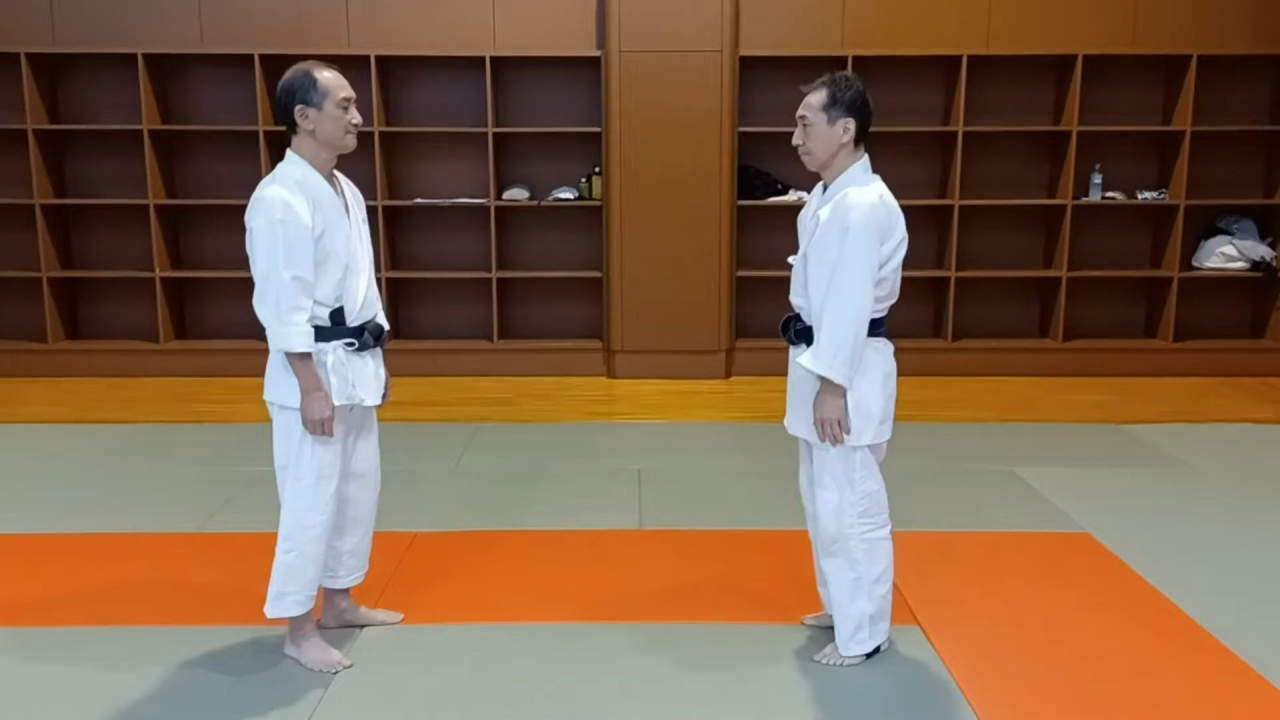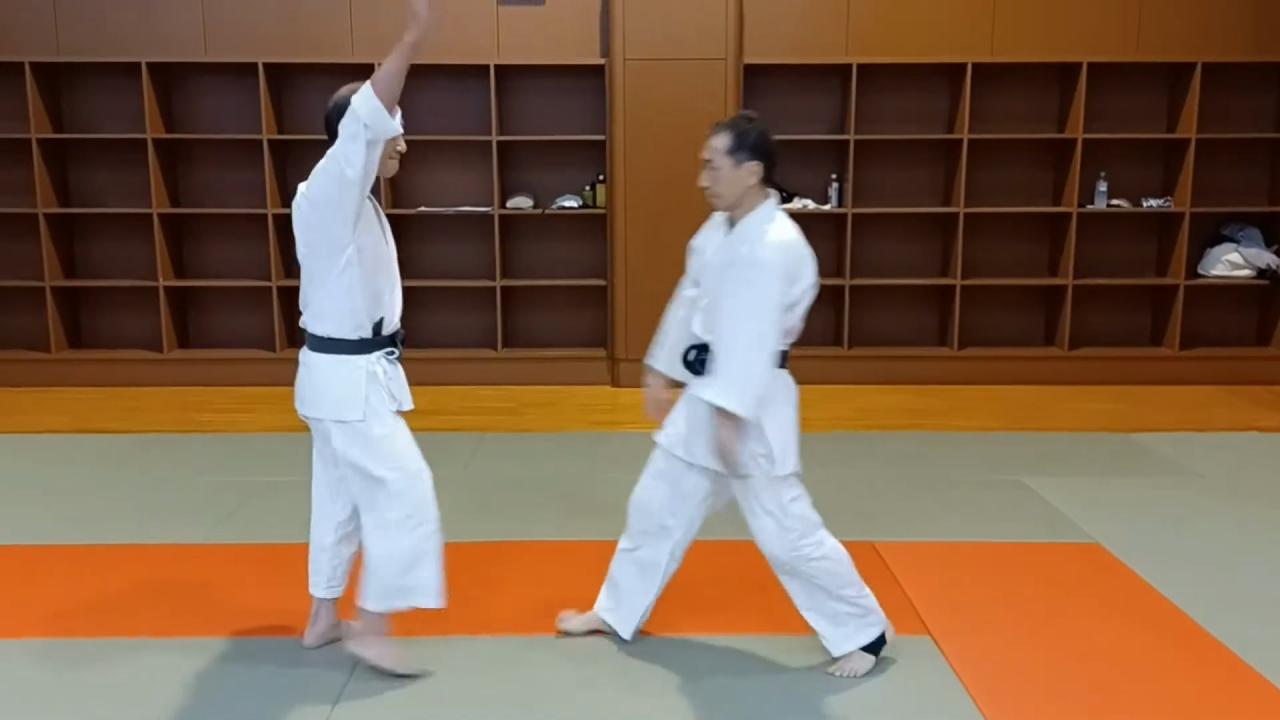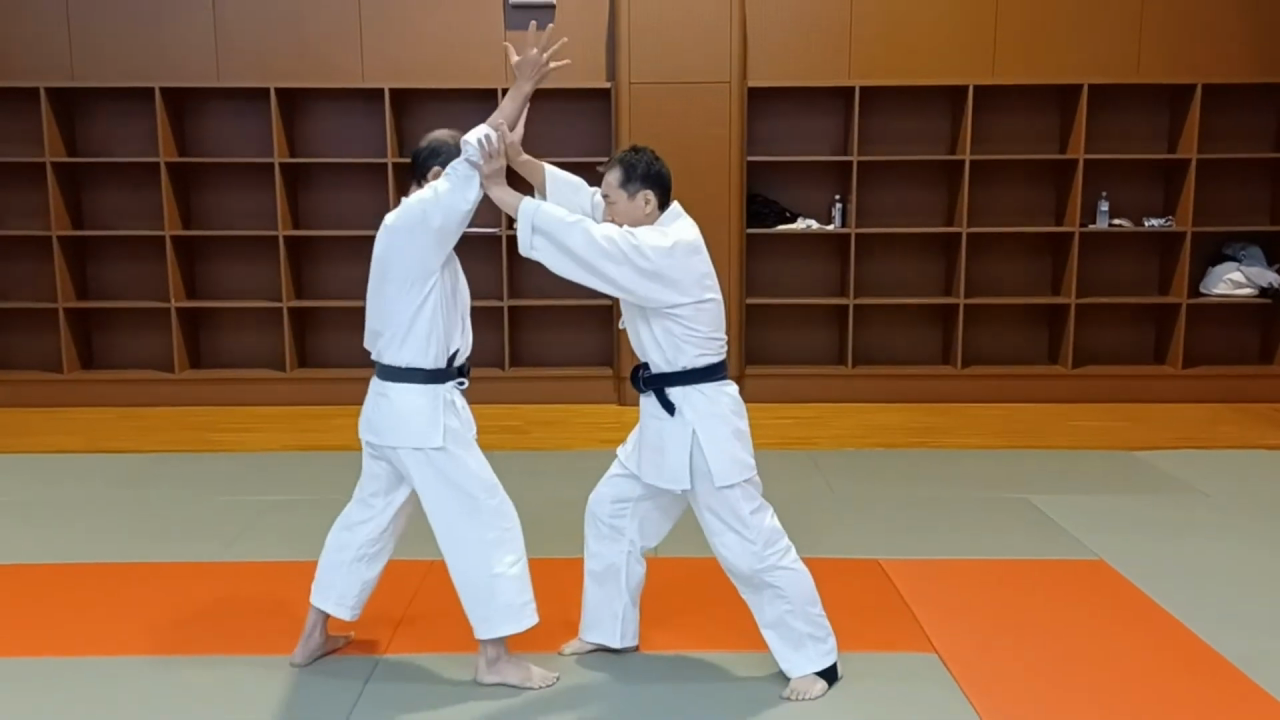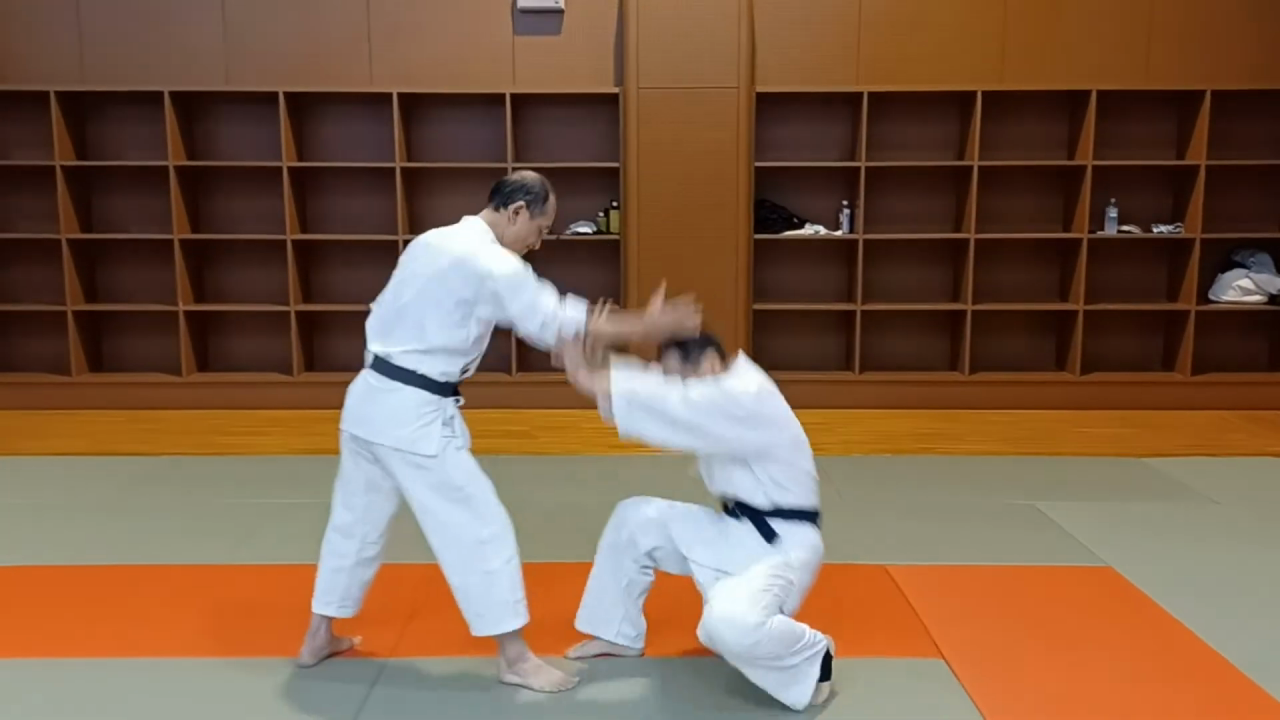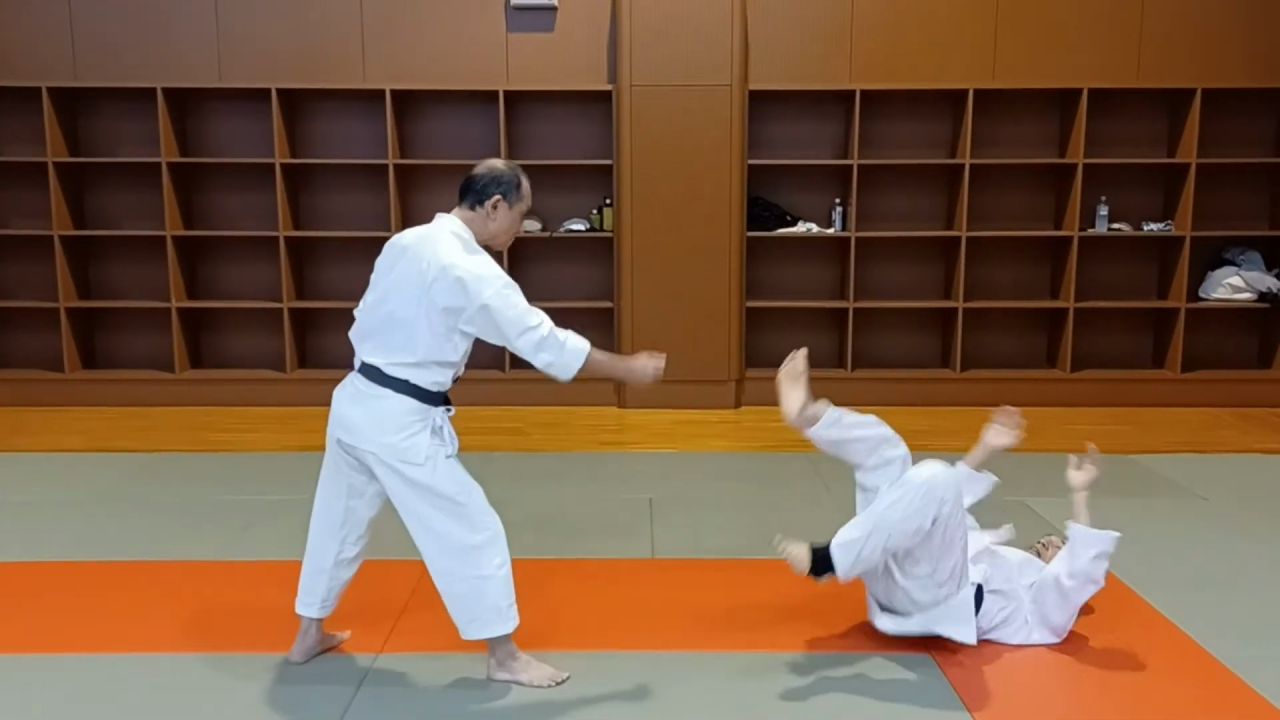
dt=1s
person 1, frame 1
left shoulder: (344, 190)
right shoulder: (280, 199)
right elbow: (282, 305)
left wrist: (375, 359)
right wrist: (311, 388)
left hip: (354, 364)
right hip: (313, 370)
left knee: (357, 487)
right knee: (312, 498)
left ankle: (339, 601)
right ankle: (299, 627)
person 1, frame 2
left shoulder: (352, 196)
right shoulder: (326, 197)
right elbow: (366, 122)
left hip: (352, 368)
right hip: (346, 376)
left knee: (343, 498)
right knee: (403, 489)
left ankle: (323, 618)
right ankle: (374, 625)
person 1, frame 3
left shoulder: (410, 230)
right shoulder: (415, 224)
right elbow: (475, 164)
right wrist: (523, 87)
left hip: (394, 400)
right hip: (423, 408)
left knee: (369, 515)
right knee: (484, 521)
left ankle: (314, 634)
right ankle: (495, 657)
person 1, frame 4
left shoulder: (435, 241)
right shoulder: (486, 261)
left elbow: (386, 312)
right elbow: (556, 320)
right wrist: (646, 327)
left hip: (371, 395)
right hip: (416, 415)
left knee: (355, 518)
right knee: (479, 528)
left ankle: (319, 636)
right ankle: (514, 656)
person 1, frame 5
left shoulder: (405, 242)
right shoulder: (470, 271)
left elbow: (370, 319)
right elbow: (541, 340)
right wrist: (626, 368)
left hip: (355, 402)
right hip: (403, 422)
left knee: (338, 521)
right knee: (471, 532)
left ankle: (309, 633)
right ankle: (503, 654)
person 2, frame 1
left shoulder: (863, 206)
right shoulder: (830, 196)
left elbow: (850, 306)
left wrist: (832, 387)
left hip: (847, 371)
right hip: (823, 360)
left knee: (850, 506)
right knee: (824, 499)
left ankle: (862, 633)
right ankle: (845, 606)
person 2, frame 2
left shoulder: (777, 245)
right shoulder: (717, 229)
left elbow: (752, 337)
right elbow: (689, 304)
left wrist: (730, 419)
right wrist: (661, 370)
left hip: (749, 404)
right hip: (705, 393)
left knee: (787, 532)
right knee: (656, 507)
left ankle: (862, 632)
right ankle: (616, 612)
person 2, frame 3
left shoulder: (667, 252)
right shoulder: (659, 232)
left elbow: (583, 241)
right elbow: (581, 203)
left wrist: (503, 194)
right wrist: (520, 162)
left hip: (700, 416)
right hip: (665, 414)
left knee: (751, 545)
right knee: (611, 514)
left ankle: (816, 659)
right ankle: (609, 630)
person 2, frame 4
left shoulder: (748, 400)
right shoulder: (725, 388)
left elbow: (673, 408)
right elbow: (653, 386)
left wrist: (591, 380)
right wrist: (595, 370)
left hip: (782, 545)
right hip: (740, 531)
left knee: (729, 623)
right knee: (634, 518)
left ankle: (811, 657)
right ankle: (617, 635)
person 2, frame 5
left shoulder: (1040, 608)
right shoulder: (995, 556)
left elbow: (1080, 571)
right elbow: (941, 513)
left wrist: (1079, 495)
right wrist: (984, 451)
left hip: (932, 600)
right hip: (893, 572)
left knee: (934, 481)
right knee: (886, 454)
left ankle: (824, 560)
right ankle: (806, 413)
